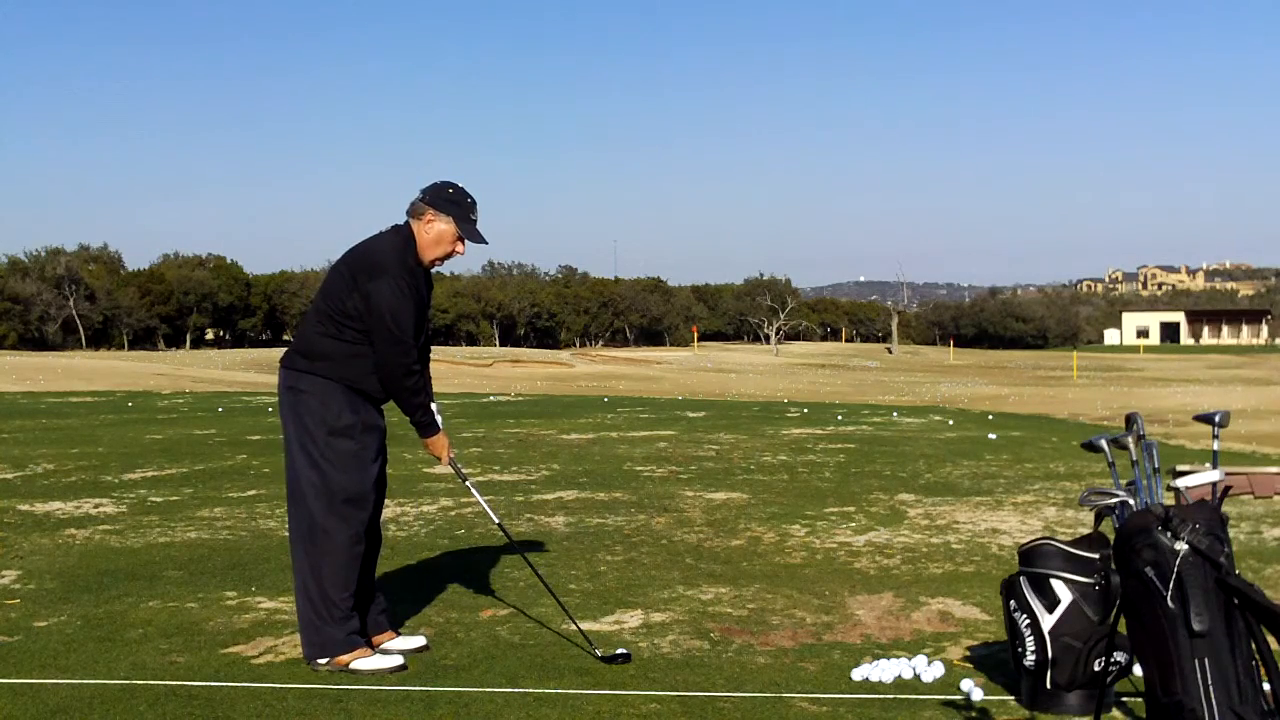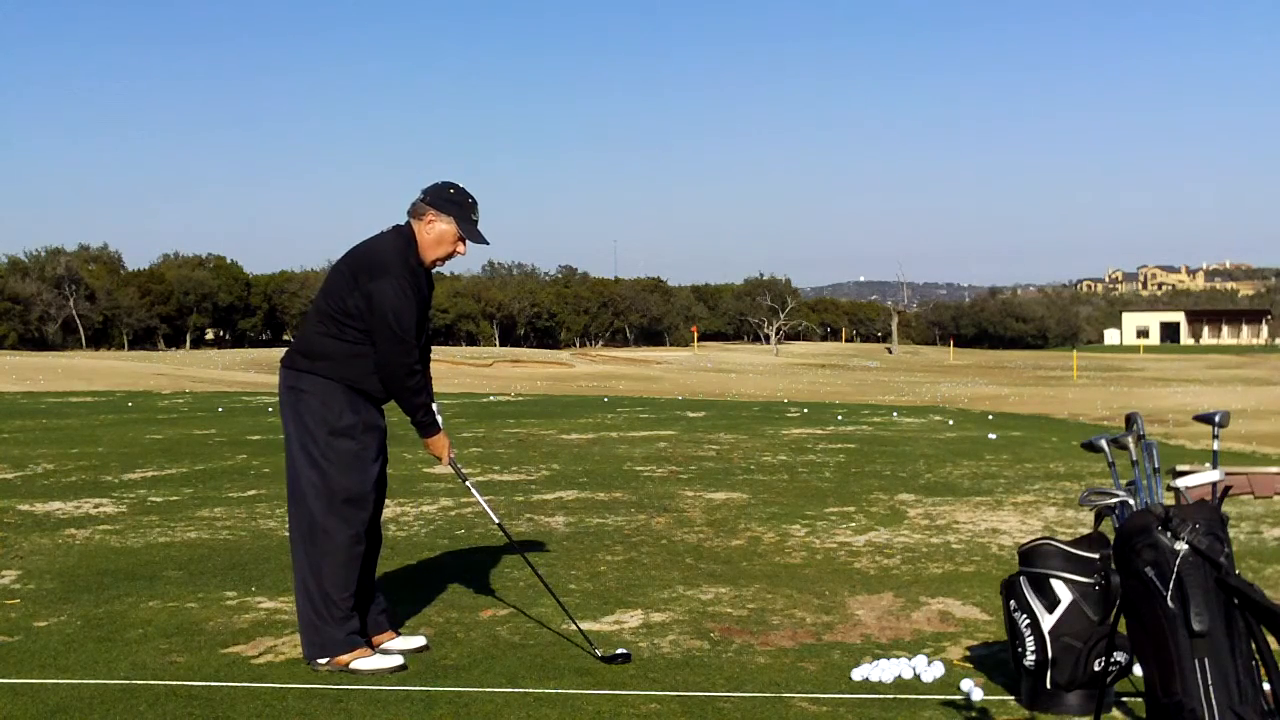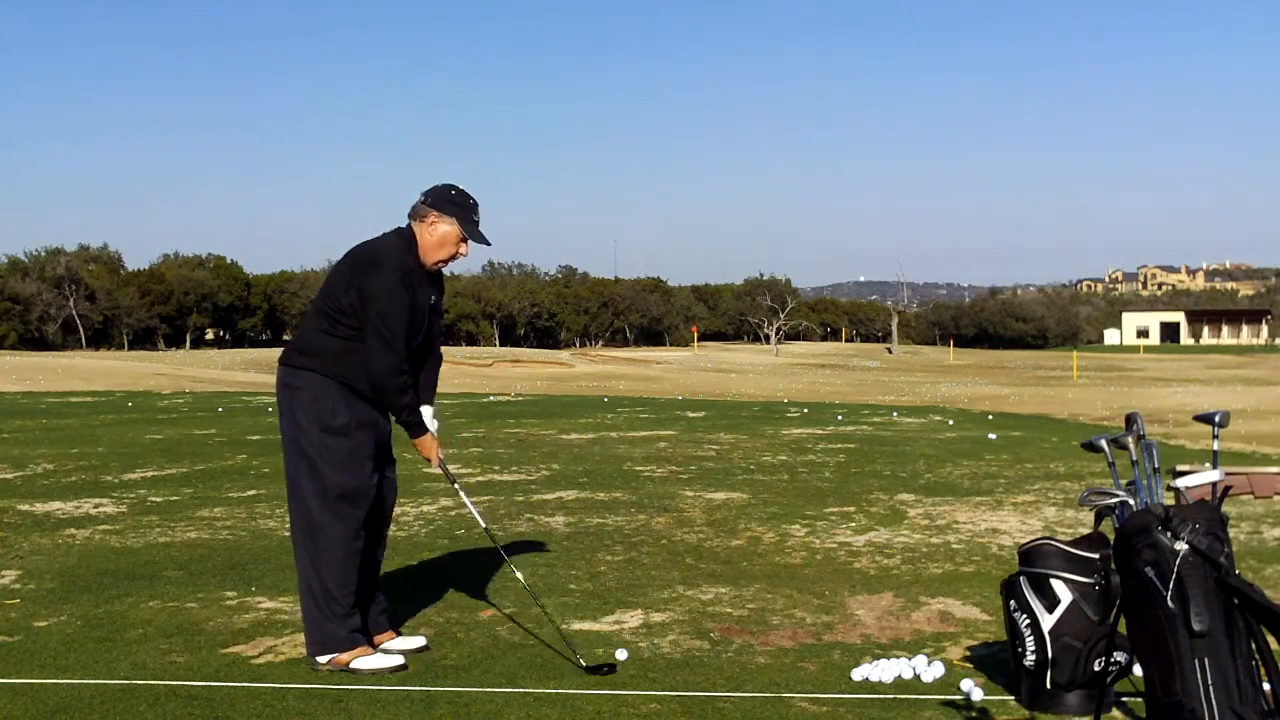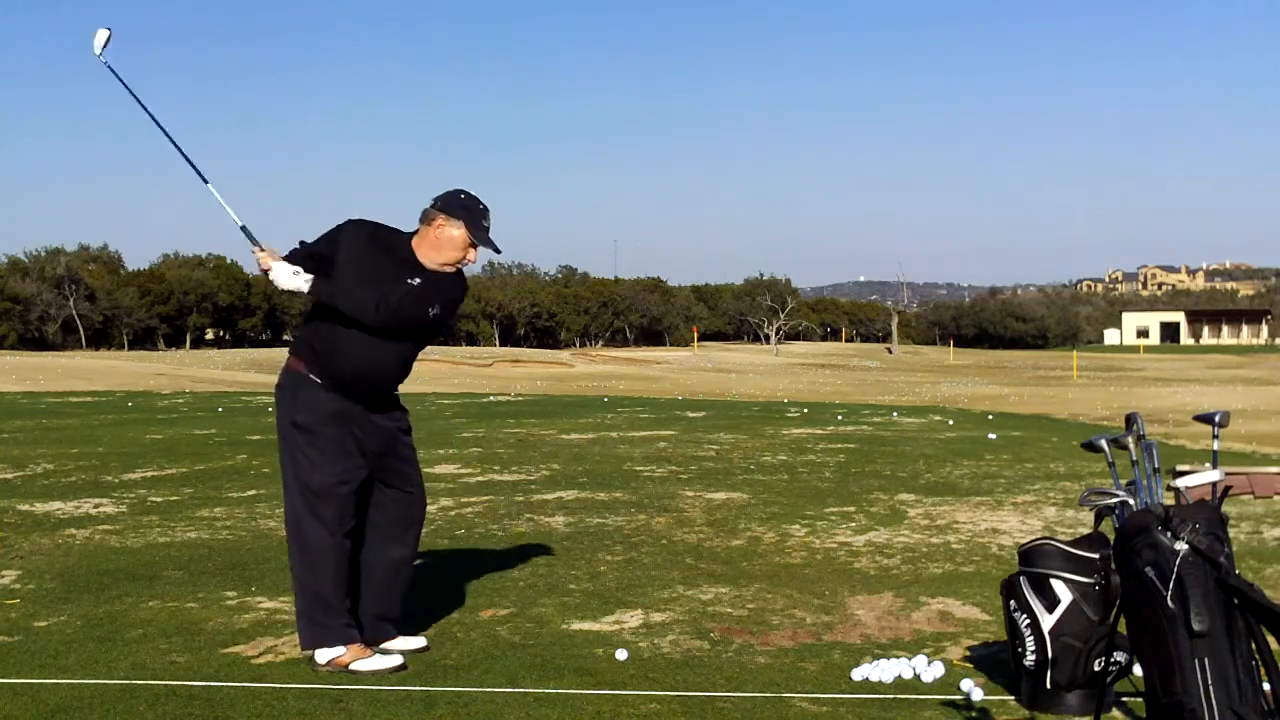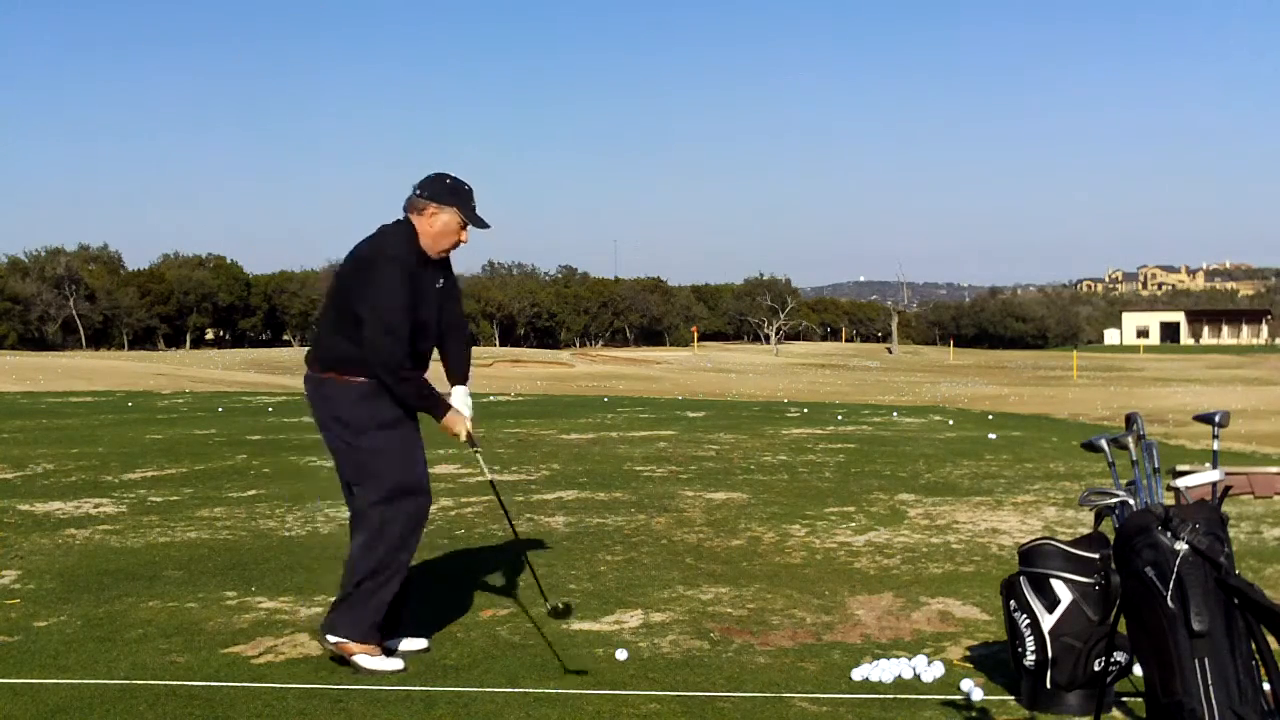
dt=0.4s
person 1, frame 1
left shoulder: (412, 268)
right shoulder: (385, 264)
left elbow: (414, 352)
right elbow: (395, 359)
left wrist: (431, 413)
right wrist: (428, 428)
left hip: (353, 397)
right hip: (323, 394)
left knee: (361, 511)
right knee: (334, 513)
left ankle: (370, 626)
right ankle: (333, 644)
person 1, frame 2
left shoulder: (412, 268)
right shoulder: (387, 265)
left elbow: (414, 352)
right elbow: (397, 359)
left wrist: (430, 414)
right wrist: (429, 428)
left hip: (353, 398)
right hip: (324, 395)
left knee: (361, 512)
right knee: (334, 513)
left ankle: (370, 626)
right ankle: (333, 644)
person 1, frame 3
left shoulder: (429, 279)
right shoulder: (385, 262)
left elbow: (426, 351)
right elbow: (383, 357)
left wrist: (425, 410)
right wrist: (418, 431)
left hip: (364, 401)
right hip: (319, 391)
left knee: (370, 509)
right knee: (336, 510)
left ankle: (371, 626)
right ankle: (336, 642)
person 1, frame 4
left shoulder: (450, 286)
right shoulder: (360, 236)
left elbow: (381, 309)
right elbow: (306, 261)
left wrist: (301, 280)
right wrist: (281, 265)
left hip: (378, 408)
right hip: (313, 396)
left knee: (399, 510)
right knee: (326, 513)
left ankle: (375, 628)
right ankle: (333, 640)
person 1, frame 5
left shoulder: (436, 268)
right shoulder: (388, 261)
left elbow: (453, 326)
right elbow: (385, 353)
left wrist: (460, 389)
right wrist: (441, 408)
right hip: (359, 395)
left knee: (384, 505)
right knee: (400, 502)
left ankle: (371, 628)
right ankle: (350, 627)
